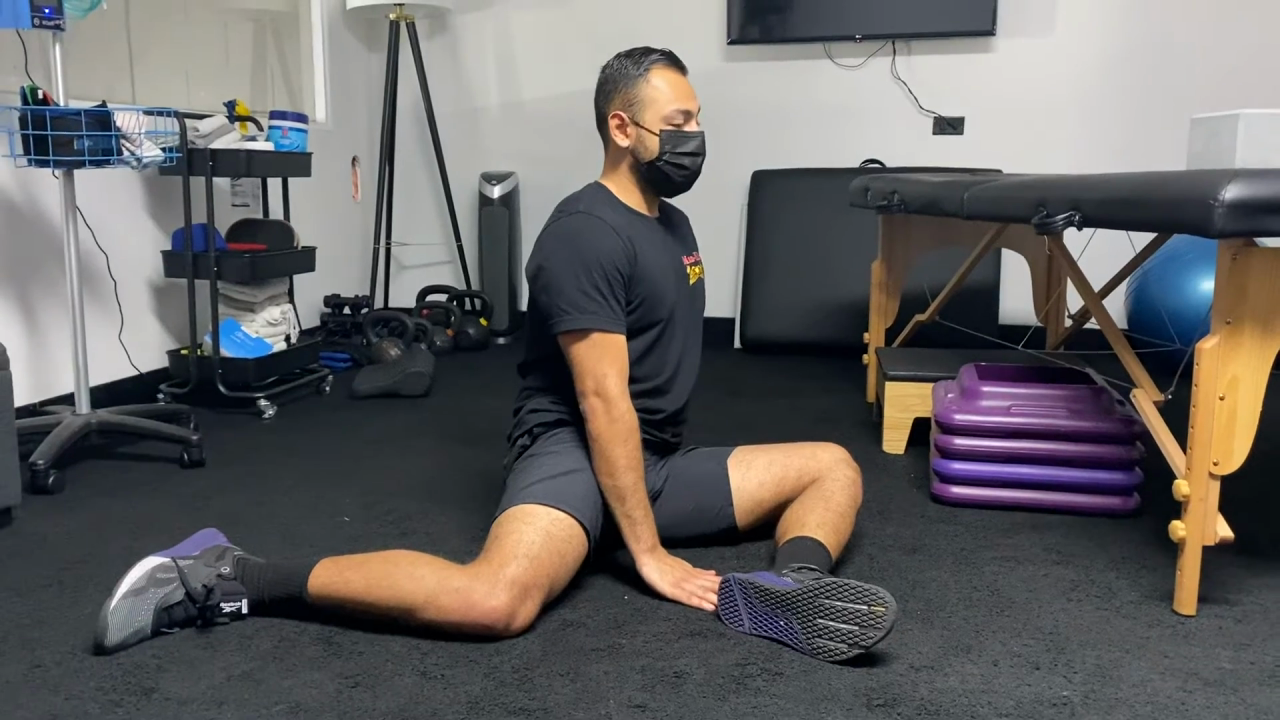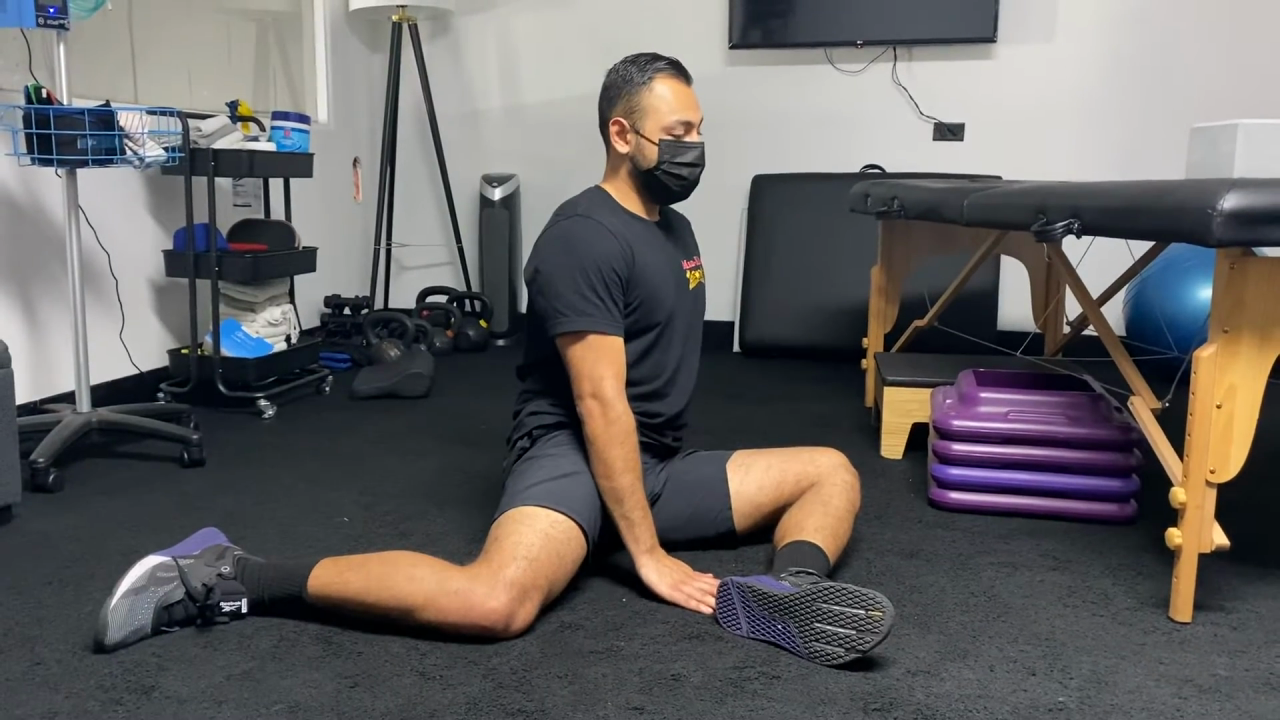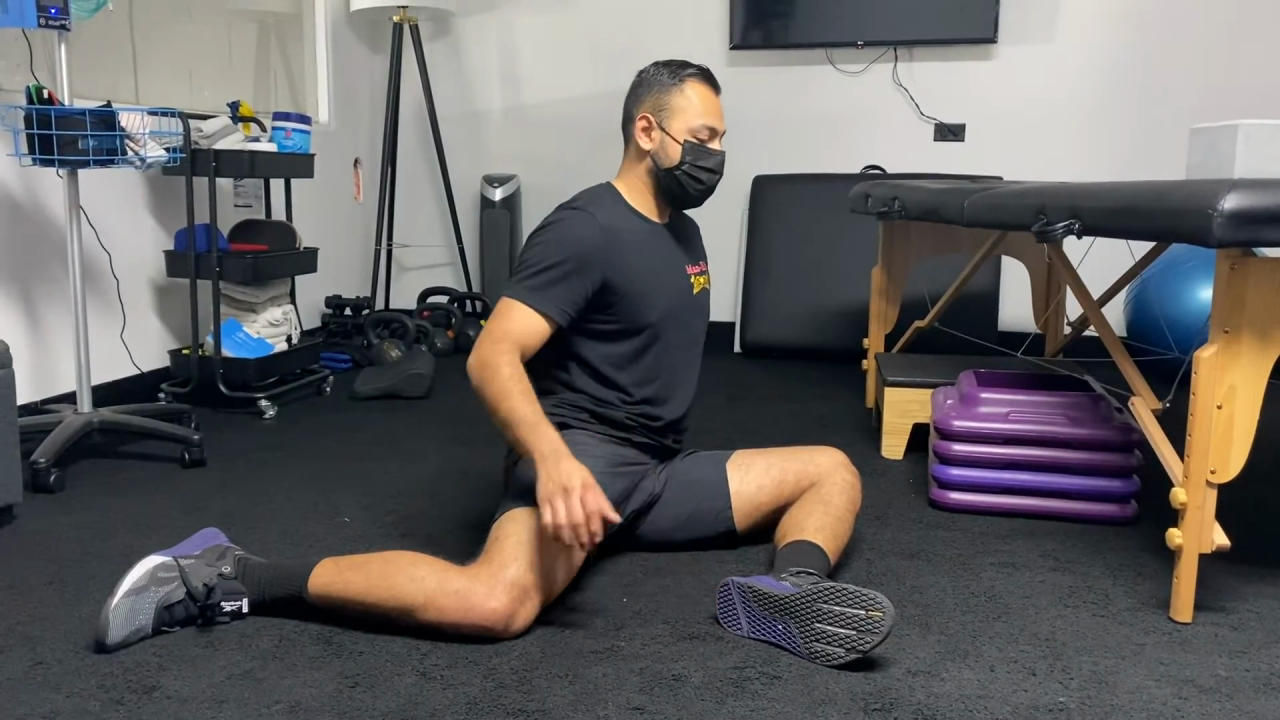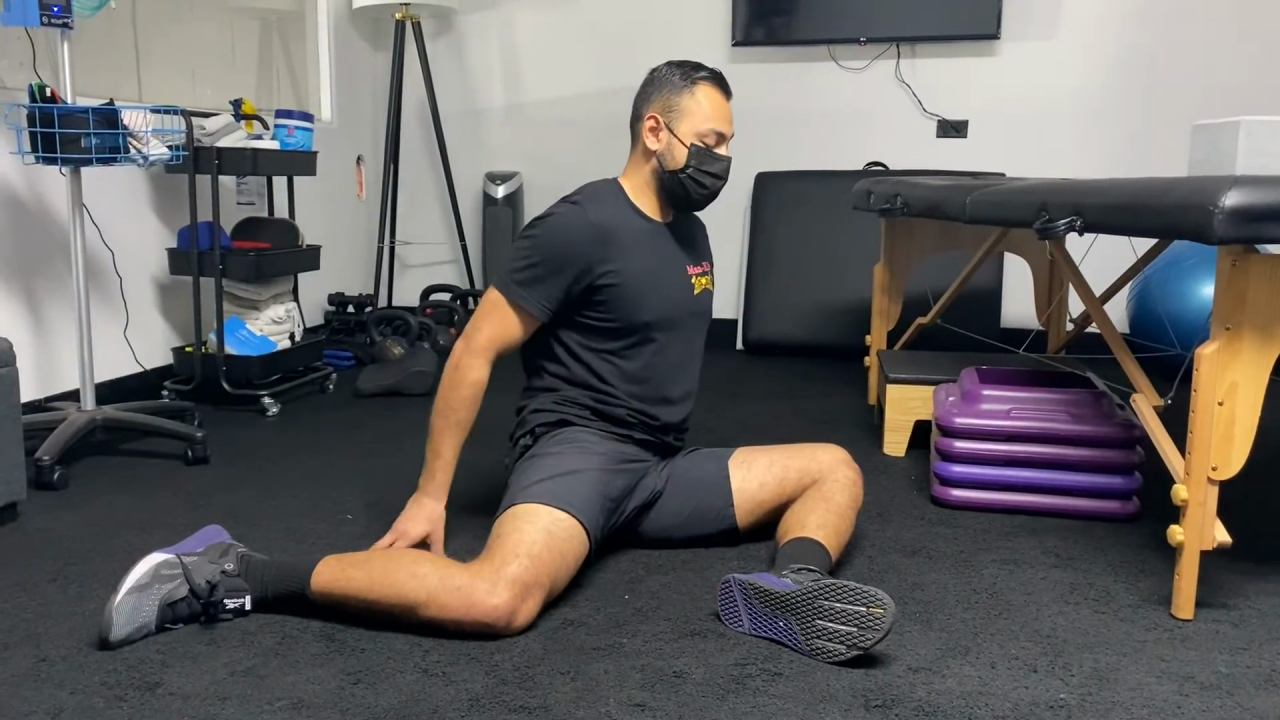
dt=1s
person 1, frame 1
left shoulder: (673, 224)
right shoulder: (586, 232)
right elbow: (602, 400)
left wrist: (664, 494)
right wrist: (648, 553)
left hip: (656, 457)
right hip: (573, 450)
left knee: (834, 469)
right knee: (496, 601)
left ankle: (787, 595)
right ankle: (228, 579)
person 1, frame 2
left shoulder: (675, 228)
right shoulder: (586, 237)
right elbow: (600, 402)
left wrist: (666, 494)
right wrist: (648, 554)
left hip: (656, 462)
right hip: (572, 453)
left knee: (832, 472)
right knee: (495, 601)
left ankle: (785, 596)
right ankle: (227, 579)
person 1, frame 3
left shoulder: (684, 233)
right shoulder: (585, 230)
right elbow: (492, 357)
left wrist: (653, 470)
right wrist: (554, 460)
left hip: (658, 468)
right hip: (580, 456)
left knee: (832, 471)
right knee: (496, 602)
left ankle: (787, 594)
right ankle: (229, 579)
person 1, frame 4
left shoulder: (690, 233)
right shoulder: (582, 226)
right elbow: (473, 355)
left wrist: (672, 454)
right wrist: (430, 497)
left hip: (662, 466)
right hip: (577, 449)
left knee: (835, 469)
right knee: (496, 599)
left ankle: (789, 591)
right ankle: (232, 577)
